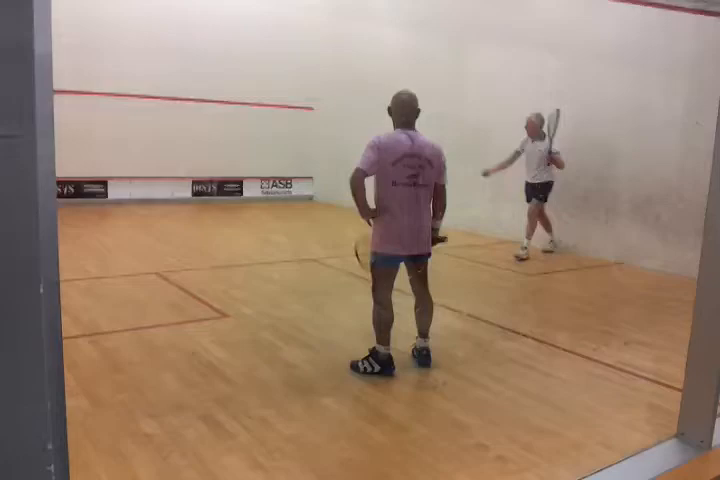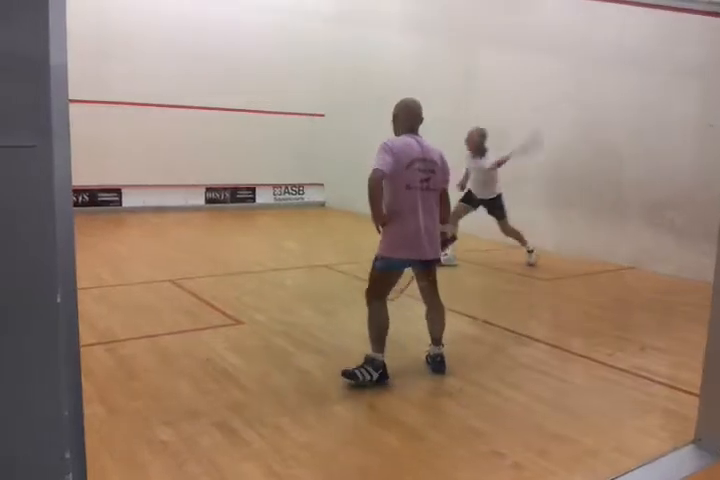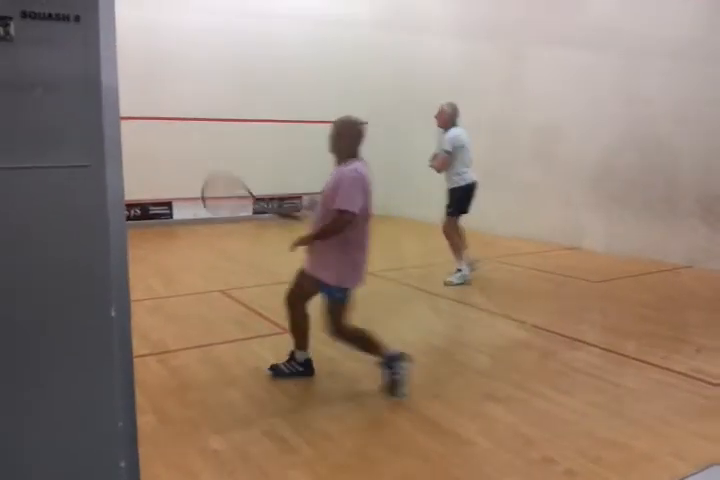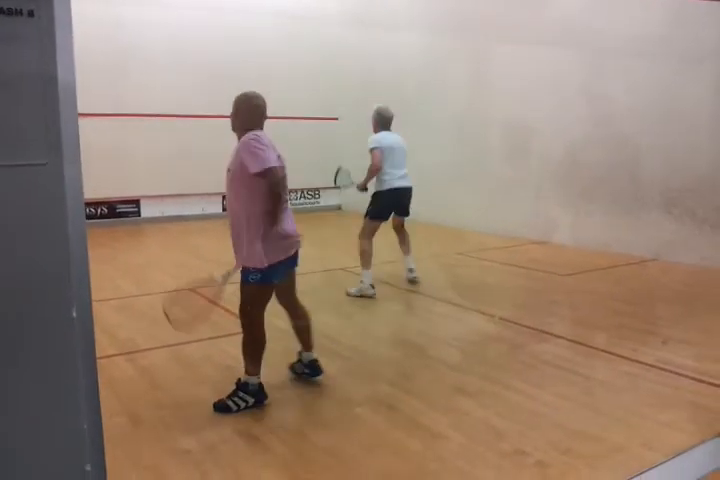
dt=0.7s
person 1, frame 1
left shoulder: (381, 144)
right shoulder: (434, 150)
left elbow: (356, 179)
right elbow: (440, 196)
left wrist: (364, 210)
right wrist: (435, 227)
left hip: (388, 235)
right hip: (421, 235)
left knee: (382, 294)
right knee: (421, 290)
left ankle: (382, 357)
right ankle: (423, 347)
person 1, frame 2
left shoulder: (392, 147)
right shoulder: (437, 155)
left elbow: (375, 180)
right elbow: (443, 199)
left wrist: (377, 214)
right wrist: (442, 232)
left hip: (398, 240)
right hip: (428, 240)
left knee: (376, 297)
right knee: (431, 296)
left ankle: (376, 364)
right ankle: (437, 354)
person 1, frame 3
left shoulder: (350, 175)
right shoulder: (348, 172)
left elbow: (344, 219)
left wrist: (309, 238)
left hip: (341, 262)
right hip: (324, 257)
left knee: (340, 328)
right knee: (294, 301)
left ankle: (392, 359)
right ankle: (301, 360)
person 1, frame 4
left shoulder: (252, 142)
right shoulder: (254, 144)
left elbow: (276, 178)
left wrist: (272, 225)
left hip: (264, 247)
right hip: (281, 243)
left knee: (250, 314)
right knee: (291, 302)
left ankle: (252, 387)
right ankle: (308, 361)
person 2, frame 1
left shoulder: (548, 144)
right shoulder: (526, 142)
left elbow: (562, 165)
right elbow: (511, 159)
left wrist: (553, 159)
right wrist: (493, 170)
left hip: (544, 182)
right hip: (530, 182)
left knee: (532, 212)
right knee: (540, 213)
left ankle: (525, 247)
right ankle: (553, 241)
person 2, frame 2
left shoulder: (488, 161)
right shoulder: (471, 154)
right wrist: (464, 180)
left hip: (492, 196)
right hip: (474, 192)
left knee: (506, 229)
right knee: (453, 216)
left ankle: (530, 250)
right ankle: (449, 254)
person 2, frame 3
left shoulder: (450, 136)
right shoulder: (458, 133)
left elbow: (441, 167)
left wrist: (433, 161)
left hip: (461, 186)
right hip: (462, 184)
left knee: (448, 229)
right knee: (453, 226)
left ankle: (463, 271)
right ankle: (466, 260)
person 2, frame 4
left shoulder: (376, 139)
right shoulder: (399, 140)
left elbow: (376, 165)
left wrist: (364, 183)
left hip: (386, 191)
right hip: (405, 189)
left knee: (365, 235)
right knee: (399, 227)
left ankle: (366, 284)
right ankle: (410, 269)
